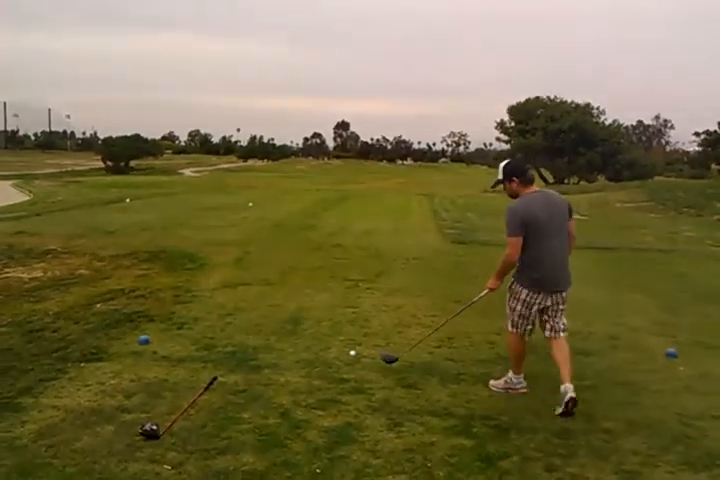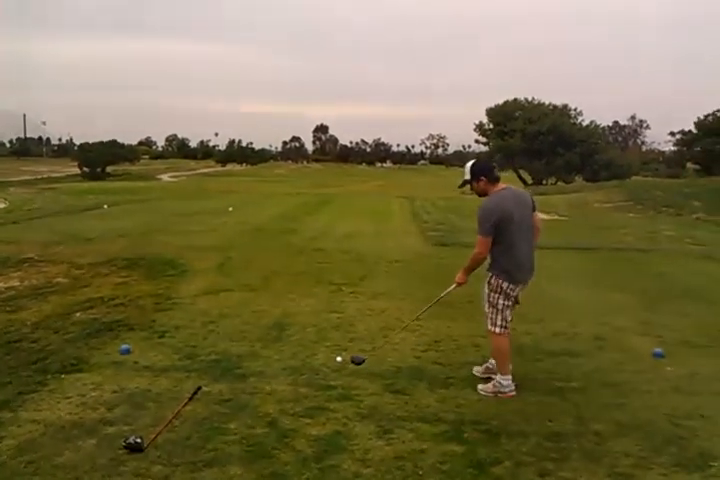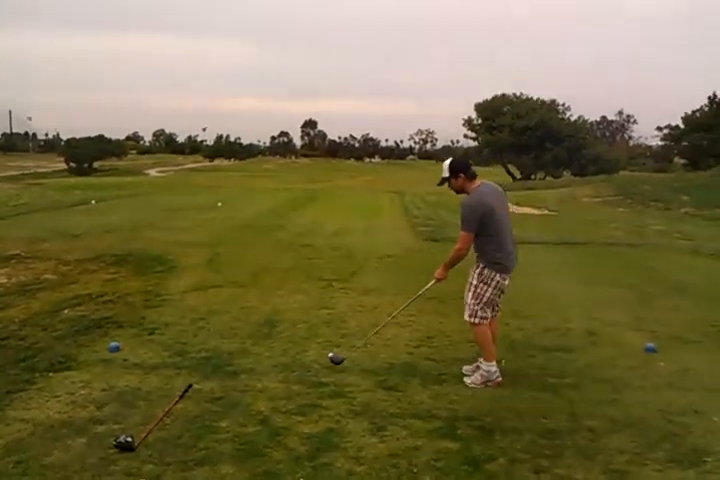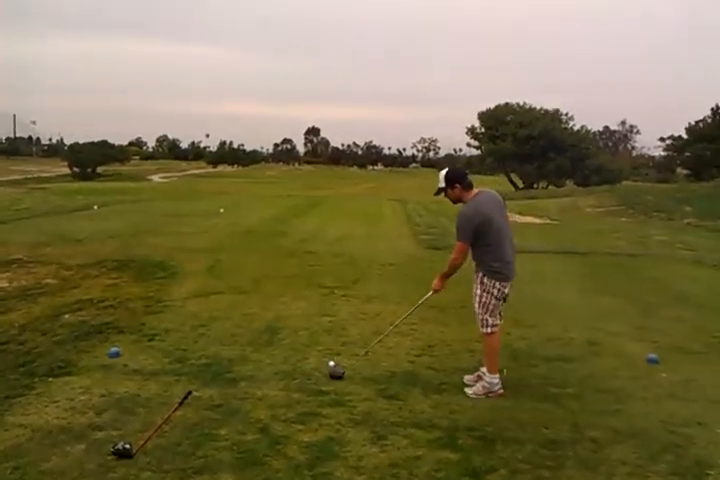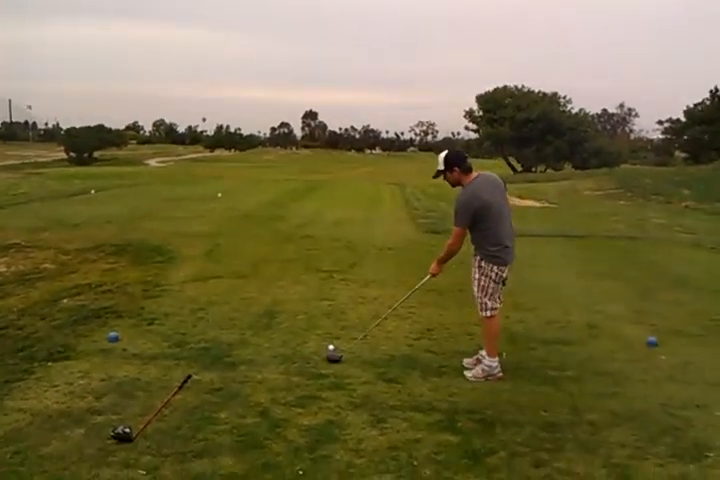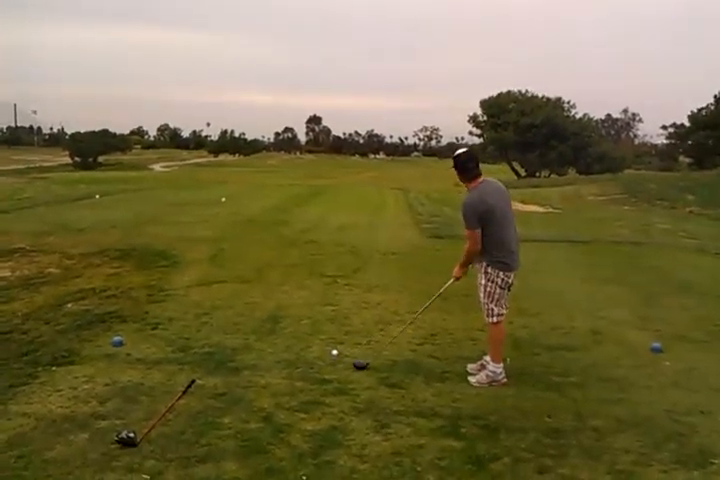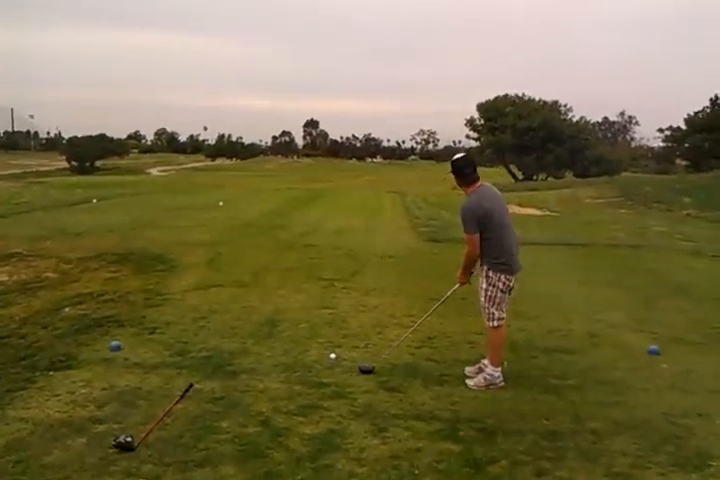
dt=0.4s
person 1, frame 1
left shoulder: (517, 209)
right shoulder: (560, 200)
left elbow: (512, 255)
right elbow: (571, 237)
left wrist: (497, 278)
left hip: (529, 283)
right hip: (559, 283)
left knee: (516, 330)
right knee: (557, 335)
left ankle: (516, 379)
right ankle: (567, 388)
person 1, frame 2
left shoulder: (489, 207)
right shoulder: (523, 195)
left elbow: (481, 252)
right elbow: (536, 228)
left wrist: (465, 273)
left hip: (503, 275)
right hip: (524, 270)
left knee: (497, 328)
right knee: (503, 322)
left ankle: (504, 383)
right ankle: (497, 365)
person 1, frame 3
left shoulder: (471, 204)
right shoulder: (494, 188)
left elbow: (462, 247)
left wrist: (445, 268)
left hip: (491, 266)
right hip: (503, 260)
left knee: (475, 317)
right knee: (488, 315)
left ankle: (490, 370)
right ankle: (487, 362)
person 1, frame 4
left shoulder: (467, 214)
right shoulder: (492, 195)
left elbow: (458, 257)
left wrist: (441, 279)
left hip: (491, 274)
right hip: (502, 268)
left knee: (489, 327)
right knee: (490, 324)
left ankle: (492, 382)
right ankle: (487, 371)
person 1, frame 5
left shoulder: (466, 199)
right shoulder: (493, 178)
left elbow: (456, 242)
right elbow: (503, 211)
left wrist: (439, 263)
left hip: (489, 258)
right hip: (502, 251)
left knee: (488, 310)
right knee: (489, 308)
left ankle: (491, 364)
right ankle: (487, 354)
person 1, frame 6
left shoulder: (472, 202)
right shoulder: (496, 185)
left elbow: (474, 245)
left wrist: (462, 267)
left hip: (495, 263)
right hip: (505, 257)
left knee: (494, 316)
right knee: (493, 314)
left ankle: (496, 370)
right ankle: (491, 360)
person 1, frame 7
left shoulder: (470, 206)
right shoulder: (490, 190)
left elbow: (473, 250)
left wrist: (464, 272)
right wrist: (473, 268)
left hip: (497, 268)
right hip: (502, 261)
left knee: (494, 319)
right knee: (492, 317)
left ankle: (494, 373)
right ankle: (489, 363)
